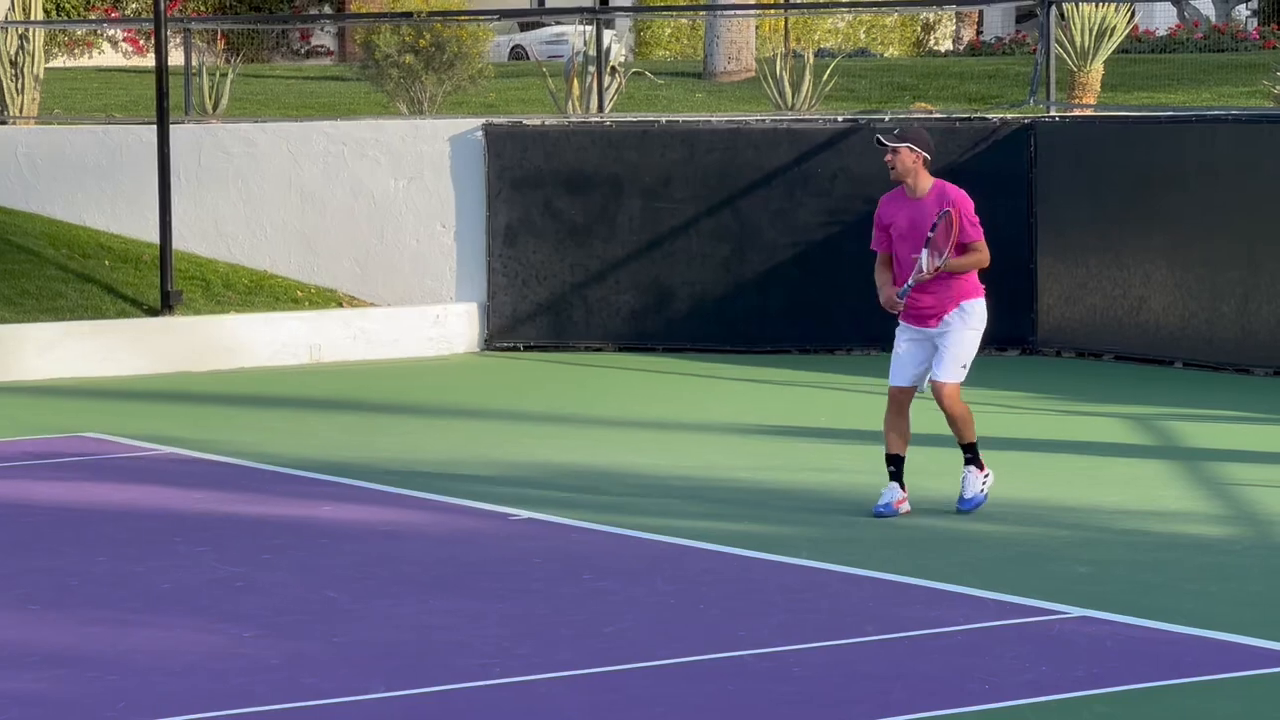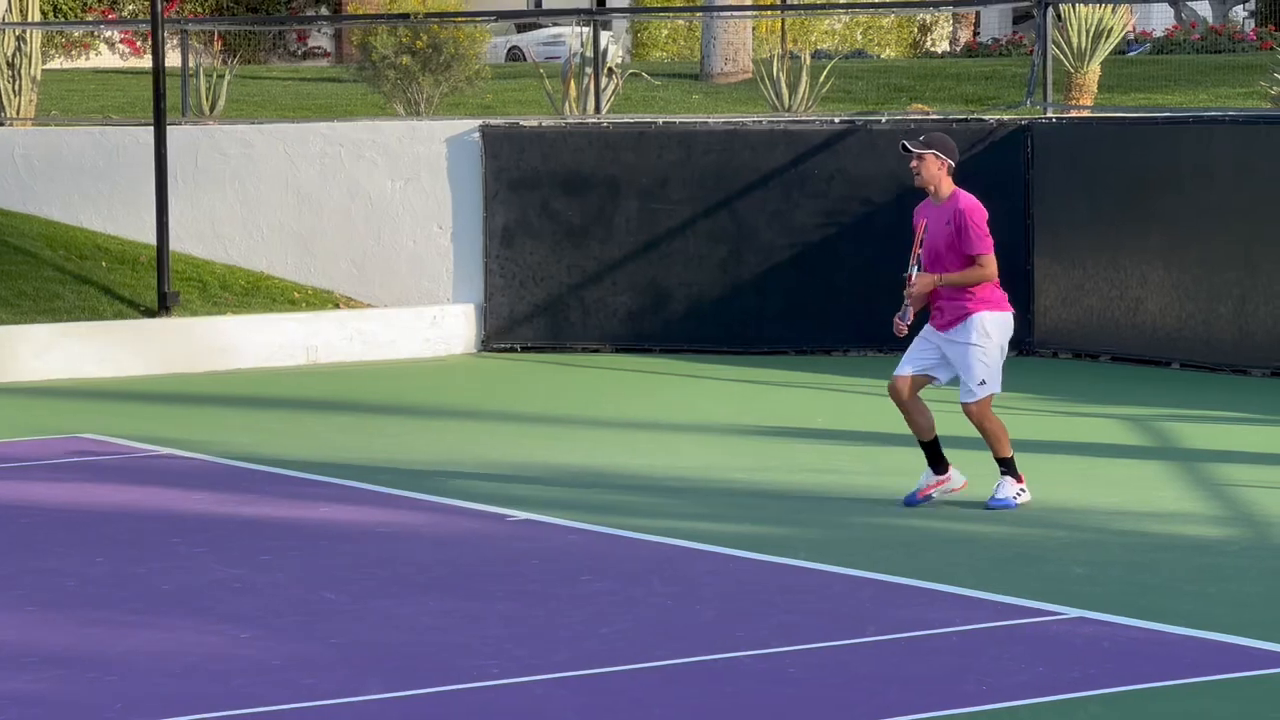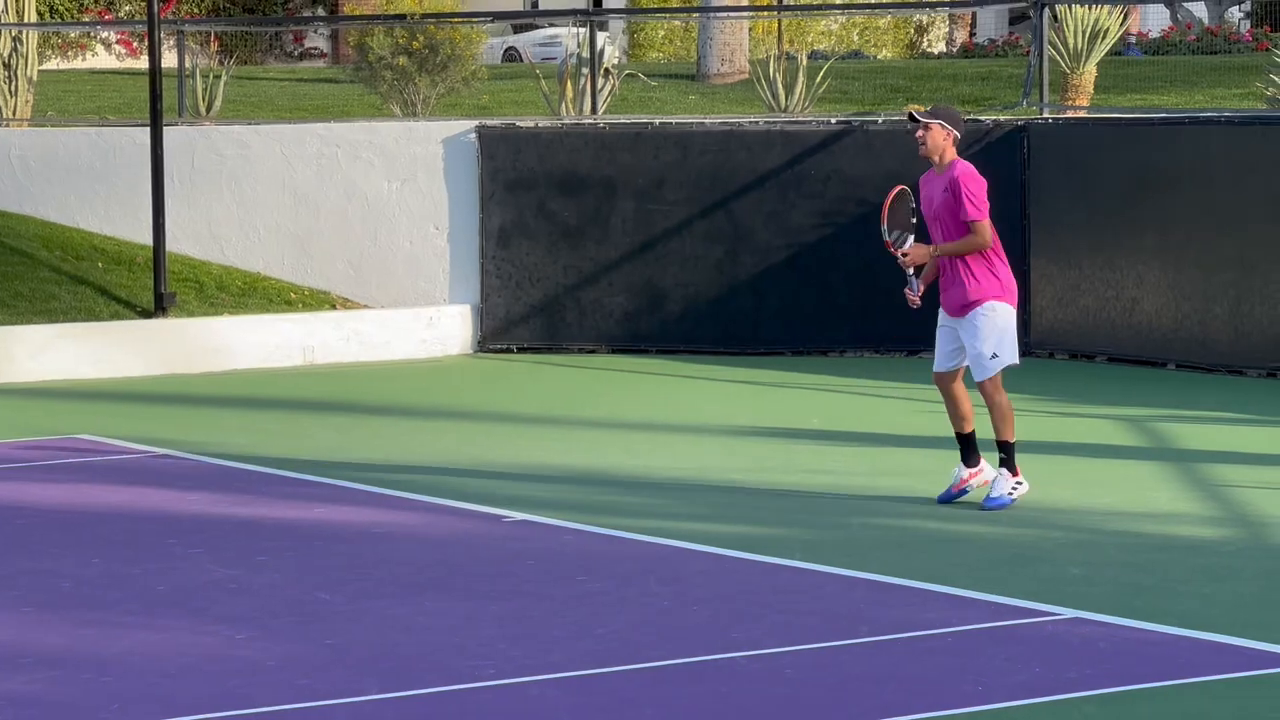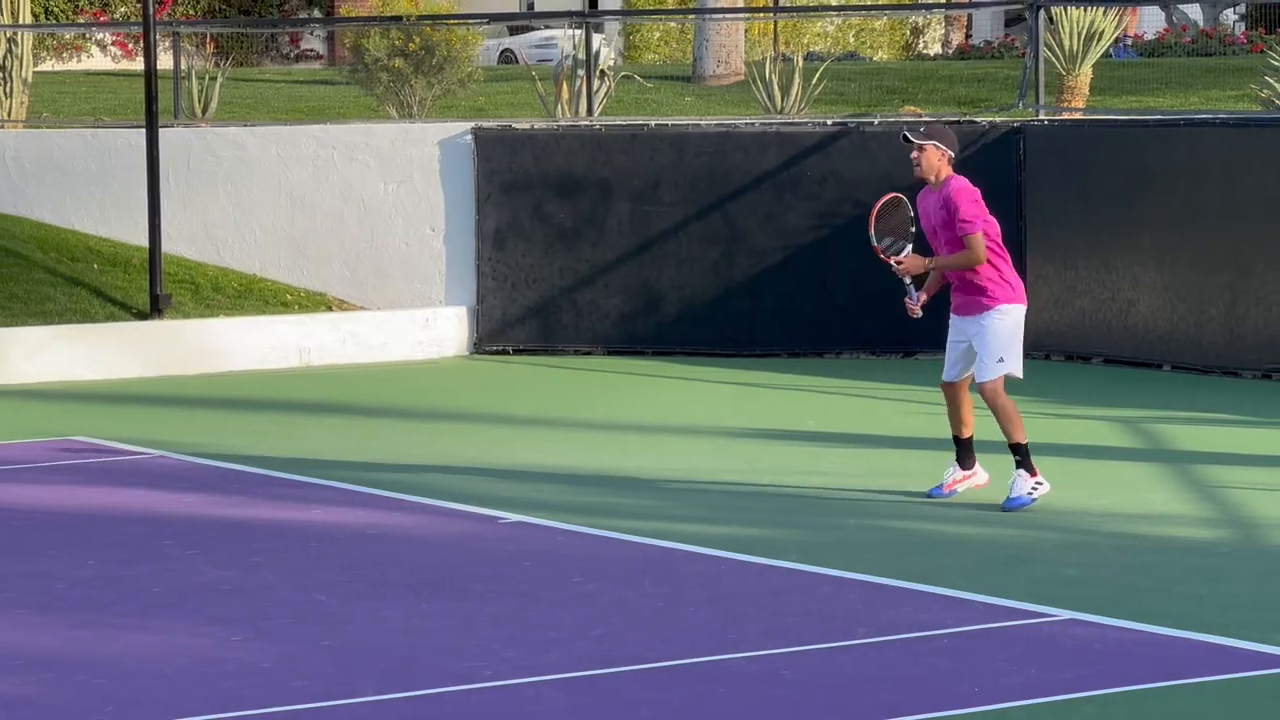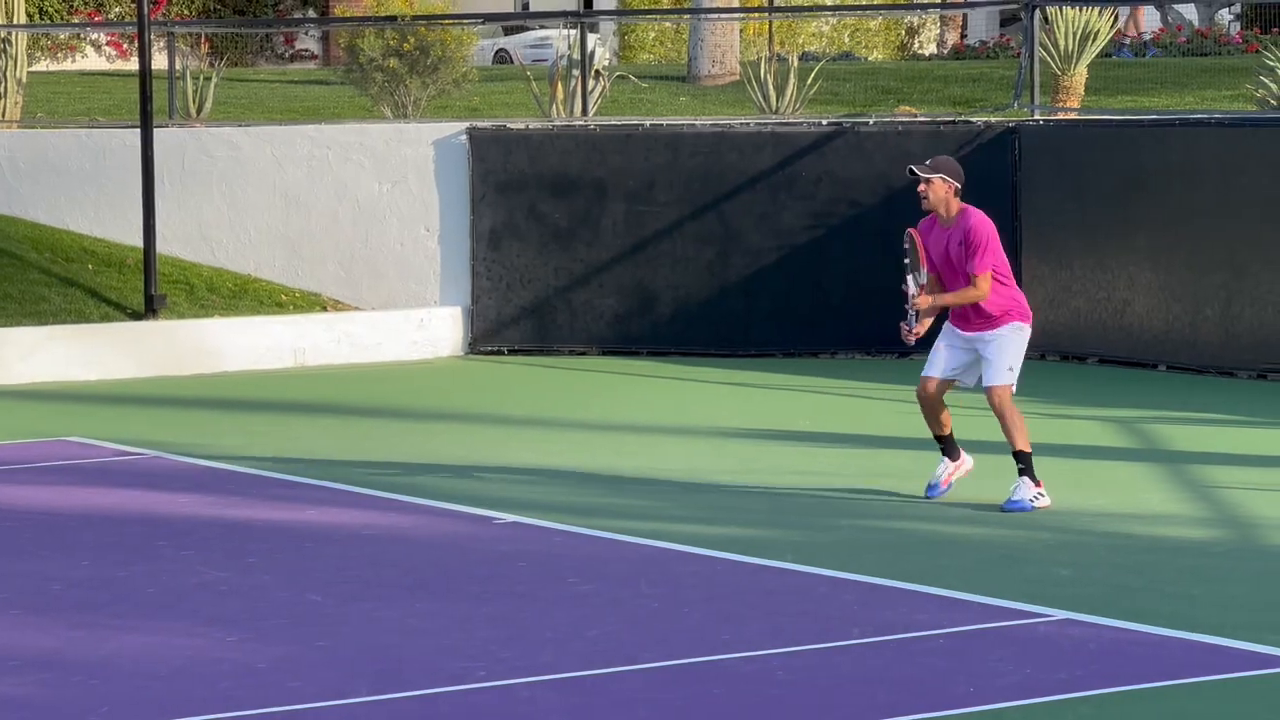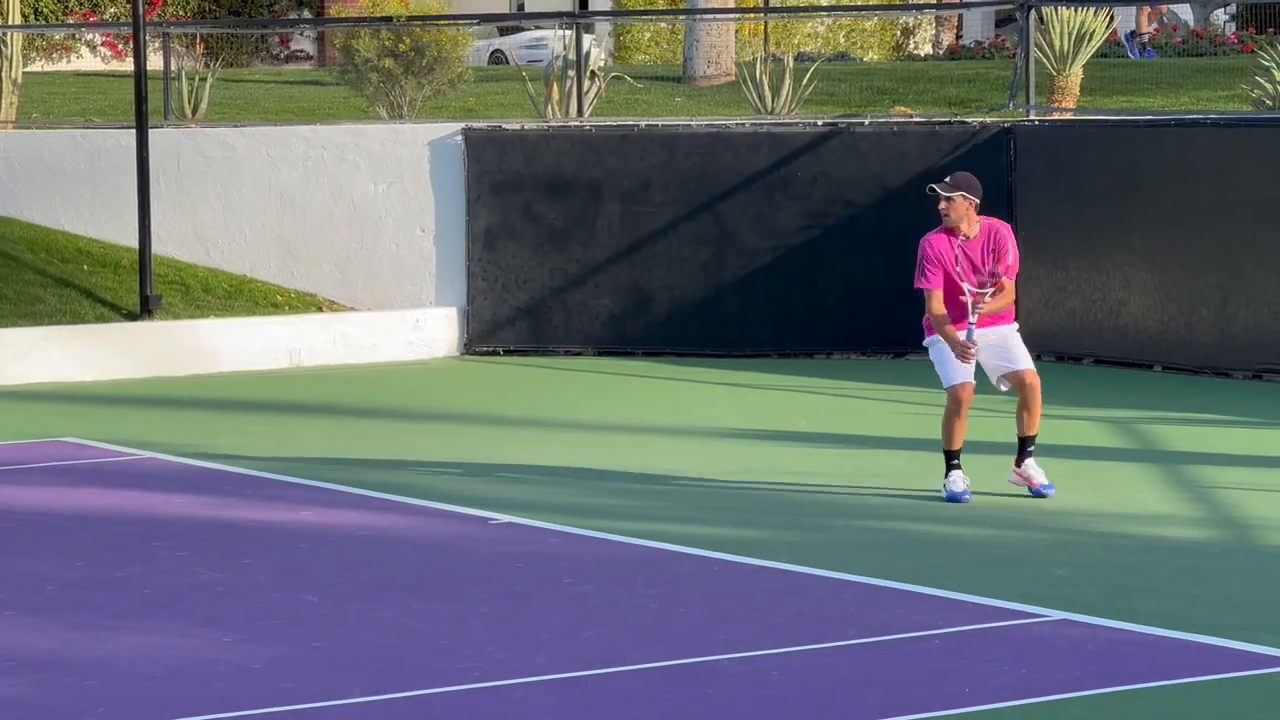
dt=0.2s
person 1, frame 1
left shoulder: (954, 198)
right shoulder: (888, 205)
left elbow: (981, 257)
right elbow: (883, 264)
left wrist: (940, 265)
right wrist: (886, 290)
left hip: (962, 310)
right hip: (915, 319)
left knee: (944, 391)
right knee: (898, 396)
left ankle: (976, 469)
right ankle: (896, 488)
person 1, frame 2
left shoulder: (967, 209)
right shoulder: (923, 211)
left elbow: (988, 271)
left wrist: (934, 282)
right wrist: (910, 308)
left hip: (983, 318)
right hip: (942, 322)
left knee: (976, 408)
right knee: (900, 386)
left ankle: (1012, 481)
right ankle: (941, 472)
person 1, frame 3
left shoulder: (963, 176)
right shoulder: (926, 181)
left elbow: (982, 238)
left wrist: (929, 251)
right wrist: (921, 282)
left hip: (988, 297)
right hip: (954, 300)
left knee: (989, 384)
right knee: (947, 379)
left ankle: (1010, 473)
right ankle: (972, 465)
person 1, frame 4
left shoulder: (959, 193)
right shoulder: (925, 199)
left elbow: (978, 254)
left wrist: (926, 263)
right wrist: (924, 293)
left hip: (998, 303)
right hip: (964, 306)
left knee: (990, 388)
right knee: (952, 386)
left ankle: (1029, 475)
right ankle: (967, 468)
person 1, frame 5
left shoulder: (976, 225)
right shoulder: (925, 229)
left elbow: (981, 290)
right elbow: (936, 284)
left wrist: (932, 301)
right wrist: (922, 321)
left hip: (1004, 321)
right hip: (961, 325)
left knee: (998, 395)
right knee: (927, 390)
left ankle: (1031, 484)
right ankle: (953, 459)
person 1, frame 6
left shoulder: (999, 233)
right shoulder: (932, 243)
left elbow: (1007, 295)
right elbow: (935, 307)
left wrist: (981, 308)
right wrist: (952, 341)
left hip: (996, 326)
right hip: (951, 332)
left knee: (1030, 382)
right knee: (961, 394)
left ankle: (1024, 465)
right ankle: (954, 473)
